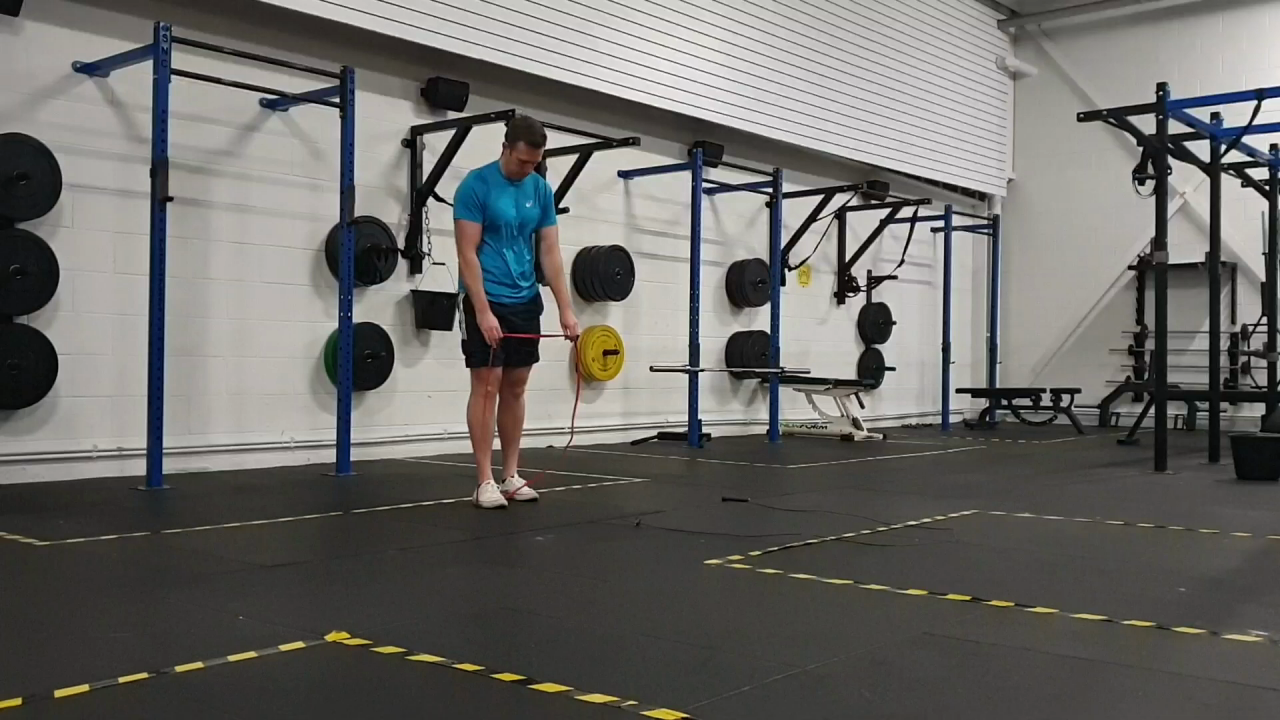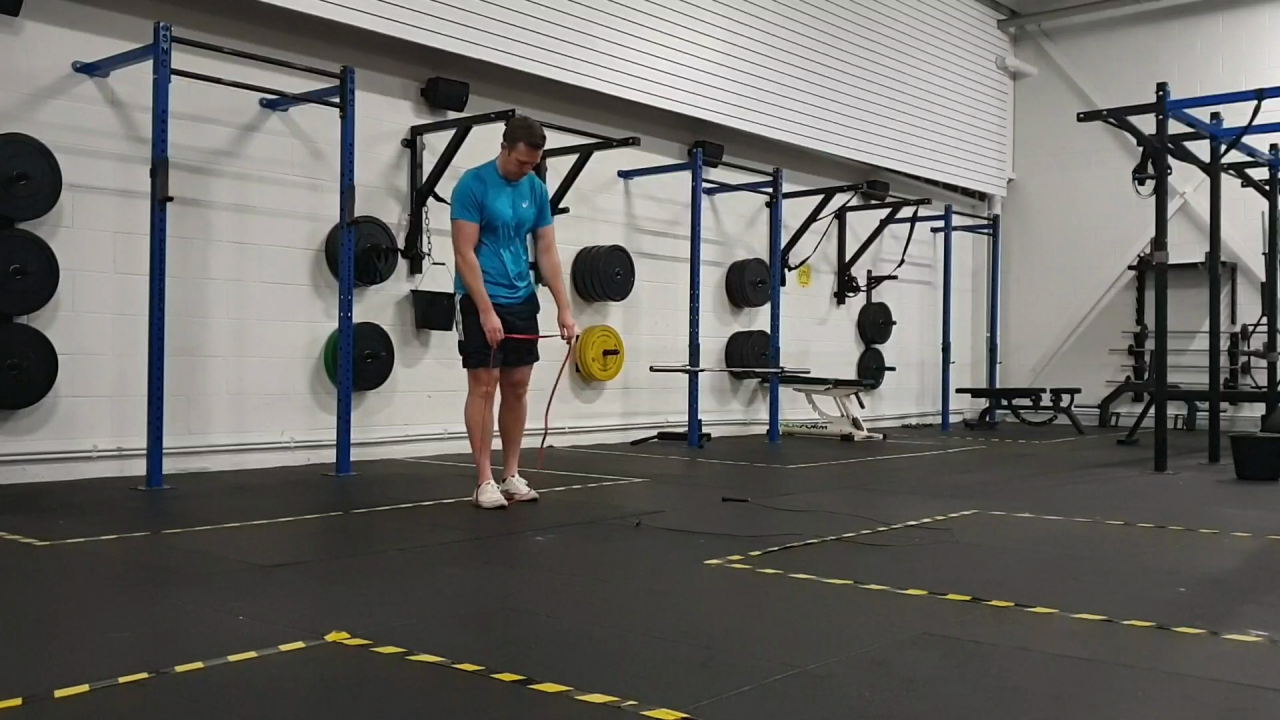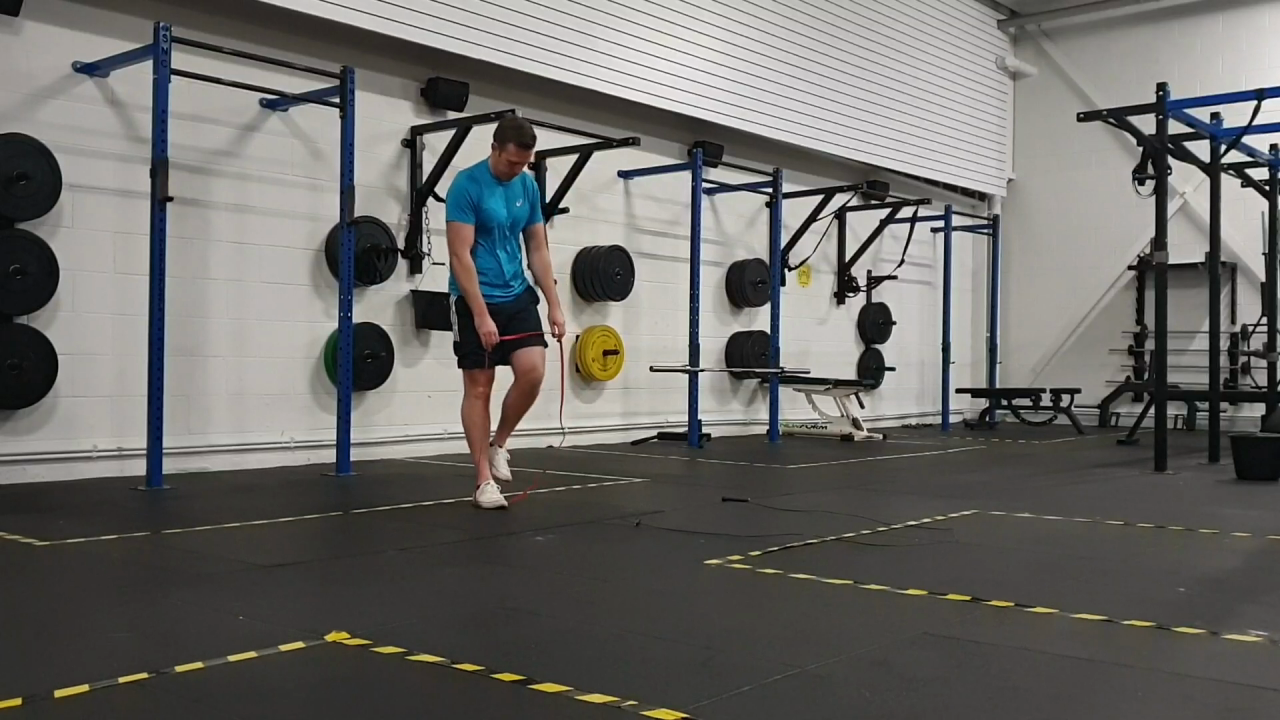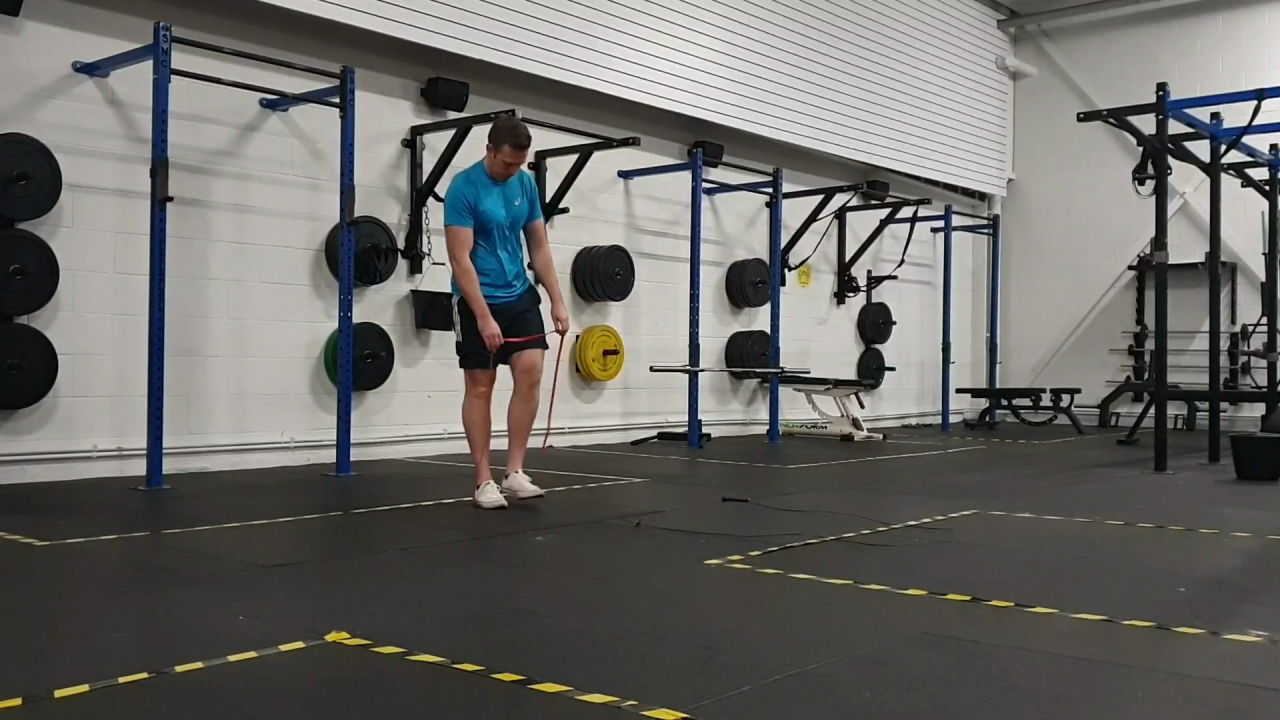
dt=0.3s
person 1, frame 1
left shoulder: (541, 190)
right shoulder: (476, 185)
left elbow: (550, 252)
right elbow: (467, 253)
left wrist: (565, 309)
right wrist: (483, 311)
left hip: (525, 301)
right hip: (485, 300)
left knee: (515, 388)
right knee: (487, 384)
left ankle: (511, 475)
right ankle: (485, 481)
person 1, frame 2
left shoulder: (536, 190)
right shoulder: (473, 185)
left elbow: (547, 252)
right elbow: (465, 253)
left wrist: (564, 309)
right wrist: (486, 311)
left hip: (522, 300)
right hip: (480, 300)
left knee: (517, 388)
right knee: (483, 386)
left ankle: (511, 475)
right ankle: (485, 480)
person 1, frame 3
left shoulder: (528, 187)
right shoulder: (467, 185)
left elbow: (538, 250)
right elbow: (460, 255)
left wrist: (554, 305)
right wrist: (481, 315)
left hip: (518, 295)
right hip: (475, 299)
left knee: (533, 370)
right knee: (479, 386)
left ankle: (498, 444)
right ankle: (484, 480)
person 1, frame 4
left shoulder: (526, 185)
right shoulder: (463, 188)
left elbow: (539, 247)
right elbow: (460, 259)
left wrist: (557, 300)
right wrist: (484, 317)
left hip: (520, 295)
right hip: (477, 300)
left knee: (531, 374)
right knee: (480, 386)
left ankle: (515, 470)
right ankle: (484, 480)
